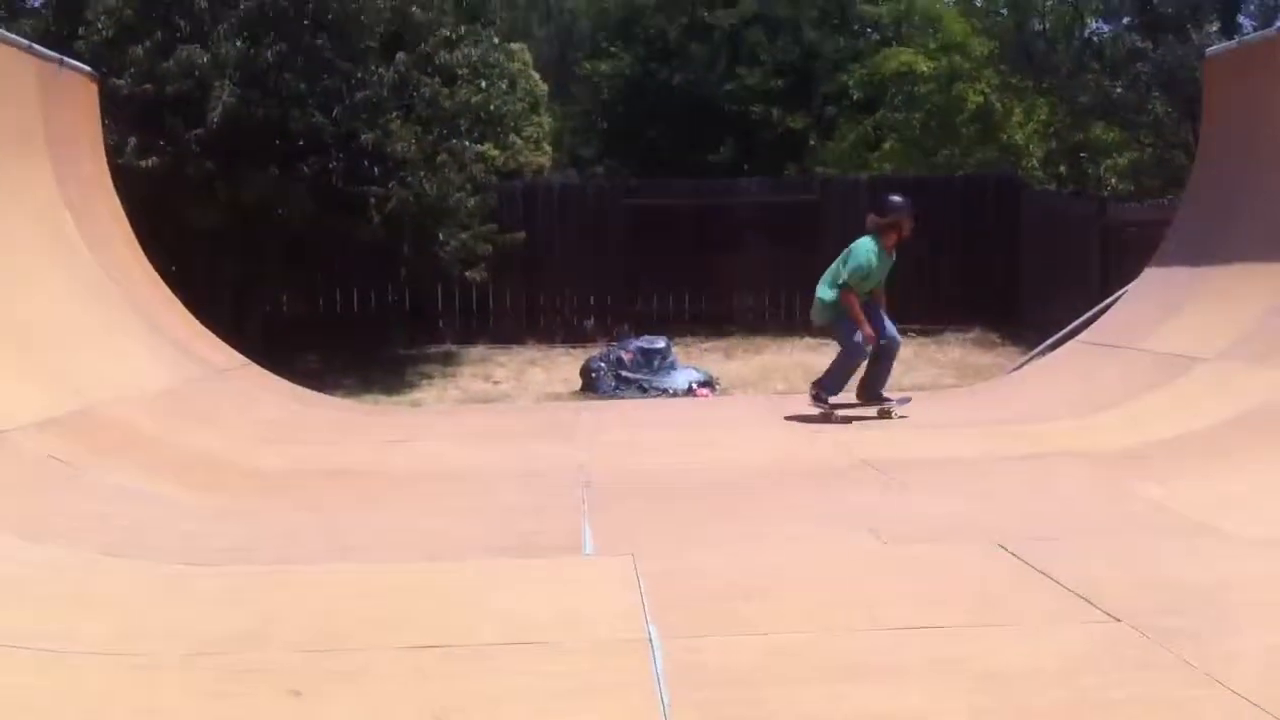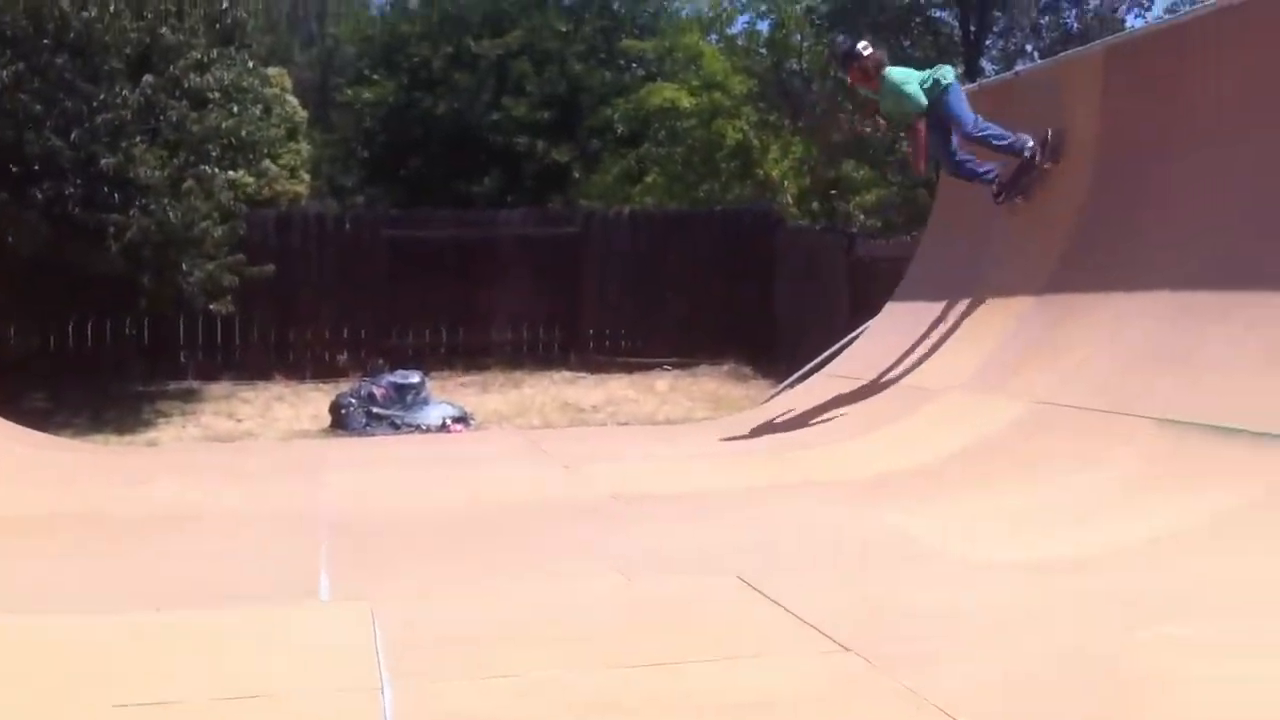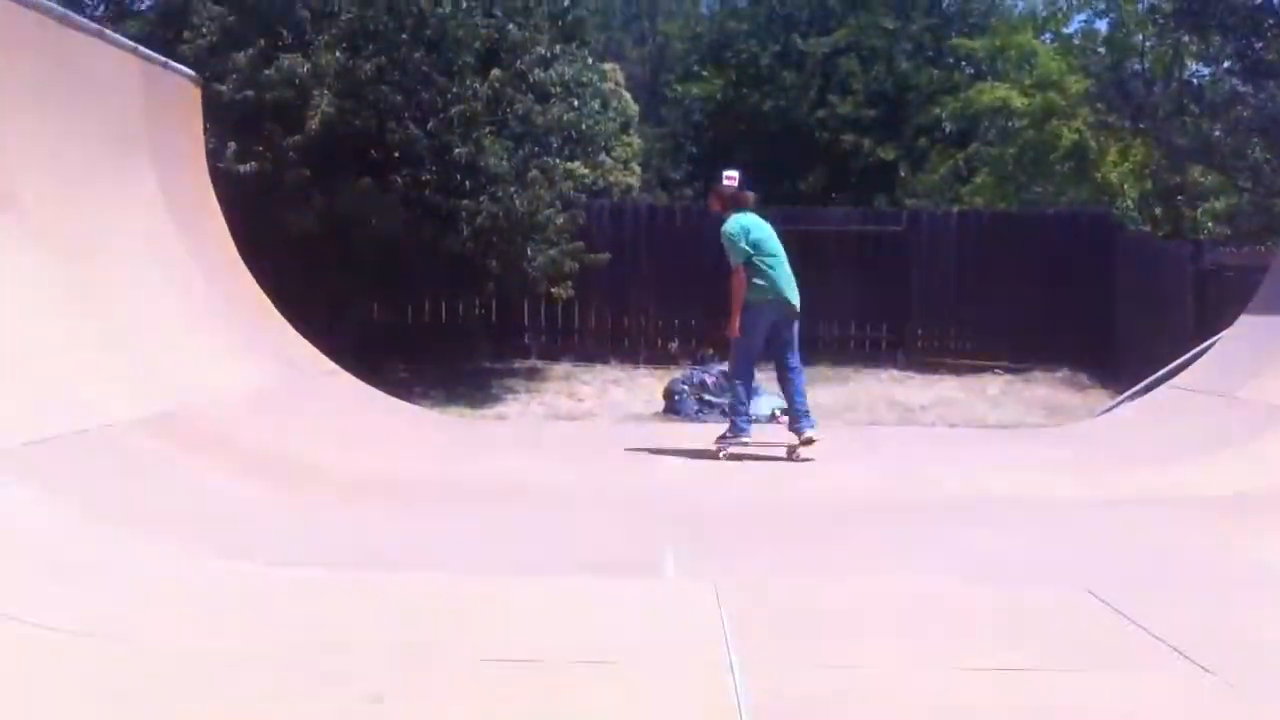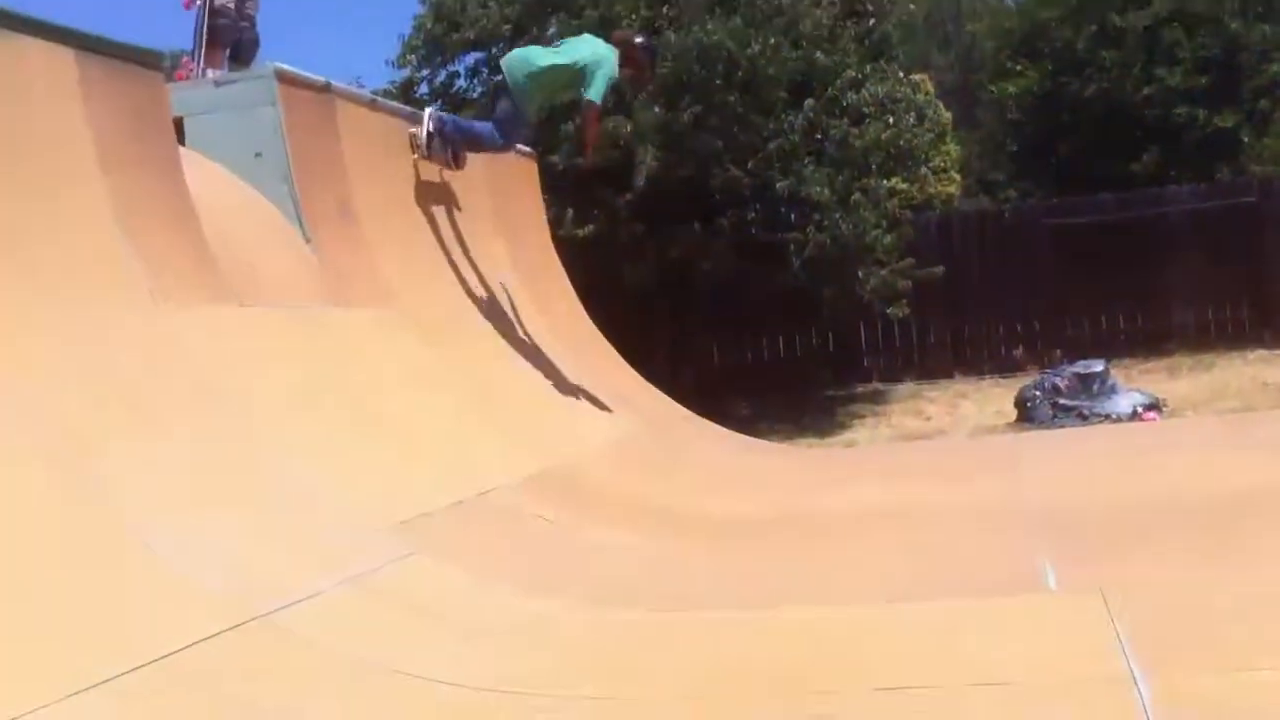
dt=1s
person 1, frame 1
left shoulder: (888, 252)
right shoulder: (867, 251)
left elbow: (878, 289)
right elbow: (847, 291)
left wrist: (881, 323)
right wrist: (864, 326)
left hip: (857, 300)
right hip: (833, 303)
left knee: (890, 341)
right knee: (859, 348)
left ankle: (870, 391)
right ankle: (821, 391)
person 1, frame 2
left shoulder: (896, 82)
right shoulder: (865, 85)
left elbow: (919, 121)
left wrist: (920, 157)
right wrist: (879, 115)
left hip: (940, 87)
right hip: (927, 110)
left knee: (970, 129)
right knee: (950, 160)
left ankle: (1023, 145)
right ankle: (991, 176)
person 1, frame 3
left shoulder: (731, 227)
right shoulder: (753, 220)
left elbow: (739, 273)
left wrist: (735, 317)
left hip: (761, 297)
right hip: (788, 296)
left knee: (741, 365)
right knee: (789, 365)
left ankle: (740, 428)
right ankle: (803, 426)
person 1, frame 4
left shoulder: (593, 42)
right shoulder: (608, 68)
right elbow: (591, 106)
right wrist: (588, 145)
left hip: (519, 60)
right hip: (528, 80)
left knee: (506, 125)
right knee: (503, 139)
right ankle: (439, 122)
